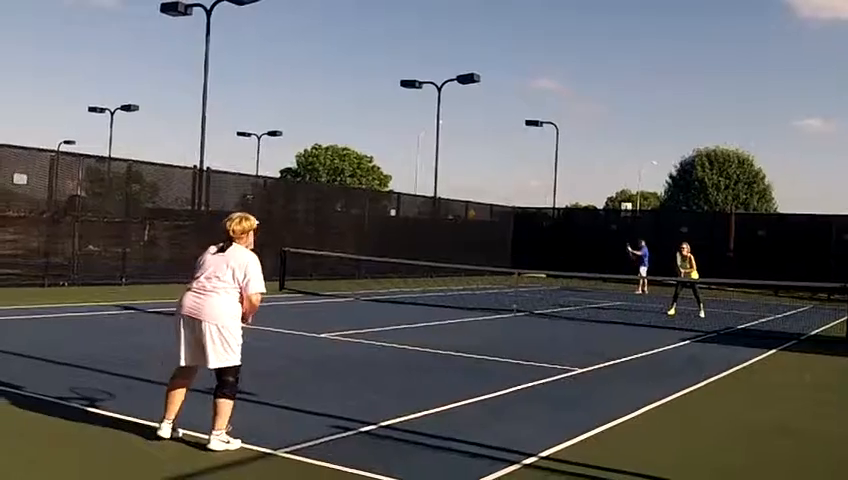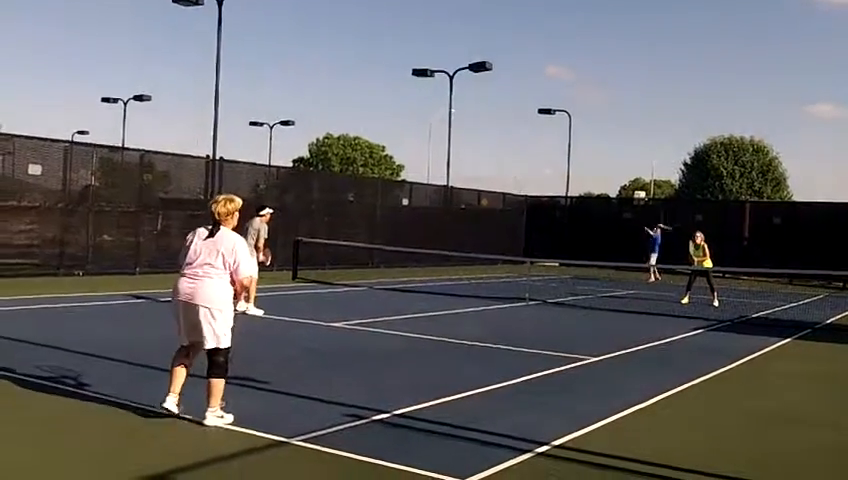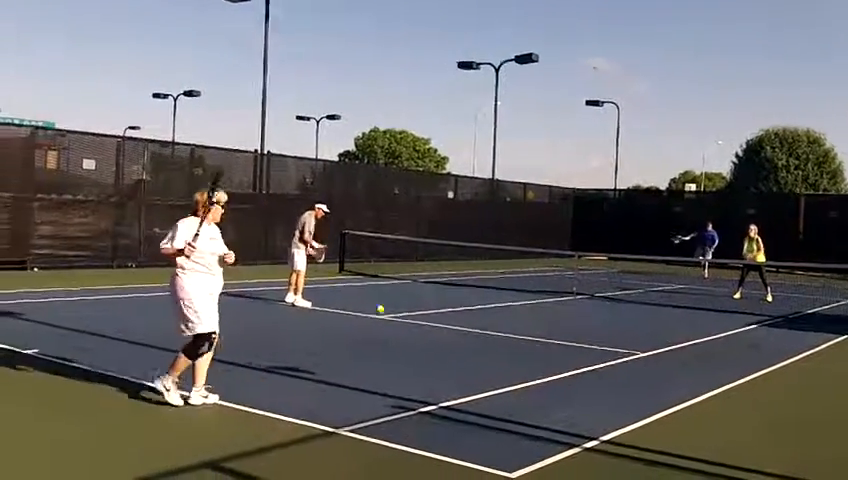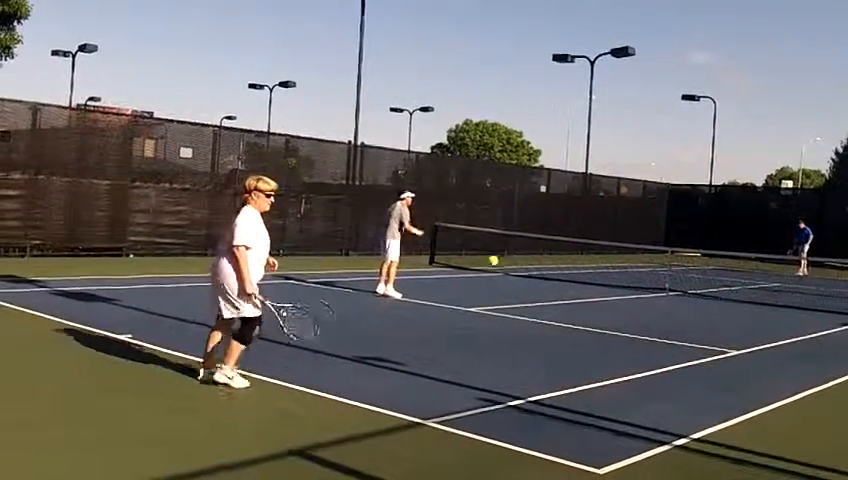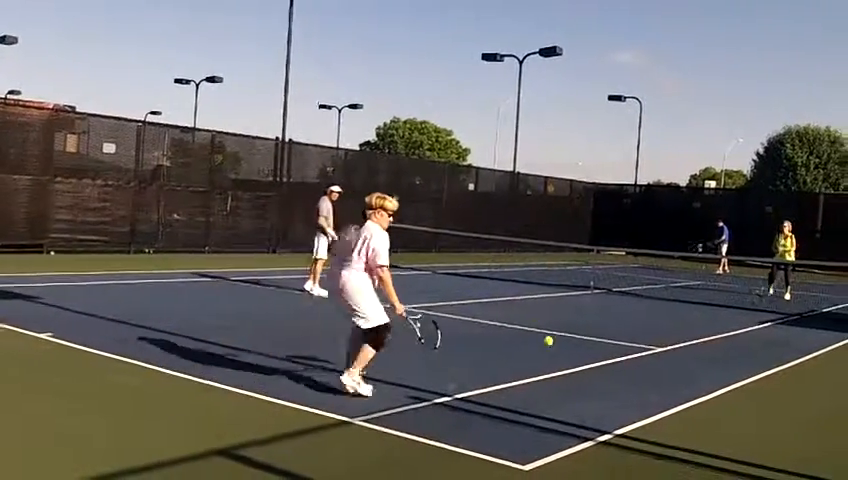
dt=1s
person 1, frame 1
left shoulder: (209, 252)
right shoulder: (248, 258)
right elbow: (253, 299)
right wrist: (246, 316)
left hip: (190, 308)
right hip: (219, 316)
left knee: (185, 369)
right knee: (228, 376)
left ankle: (167, 424)
right ankle: (218, 436)
person 1, frame 2
left shoulder: (195, 234)
right shoulder: (235, 241)
left elbow: (183, 264)
right elbow: (244, 281)
right wrist: (235, 291)
left hip: (185, 292)
right hip: (212, 299)
left knee: (189, 346)
right knee: (218, 355)
left ankle: (172, 397)
right ankle: (213, 412)
person 1, frame 3
left shoulder: (213, 230)
right shoulder: (186, 225)
left elbow: (219, 253)
right elbow: (164, 249)
left wrist: (227, 257)
right wrist: (180, 251)
left hip: (207, 293)
right hip: (192, 290)
left knee: (206, 339)
right knee: (205, 339)
left ankle: (198, 390)
right ankle: (168, 380)
person 1, frame 4
left shoulder: (253, 216)
right shoulder: (248, 217)
right elbow: (239, 250)
left wrist: (266, 259)
right wrist: (248, 282)
left hip: (232, 276)
right hip: (235, 277)
left knee: (225, 322)
right knee: (252, 322)
left ankle: (208, 369)
right ankle: (226, 370)
person 1, frame 5
left shoulder: (353, 230)
right shoulder: (378, 235)
left elbow: (338, 252)
right elbow: (381, 271)
right wrist: (395, 301)
left hip: (343, 283)
right hip: (357, 286)
left knee: (361, 333)
right knee: (382, 332)
left ankle: (353, 377)
right ankle: (352, 374)
